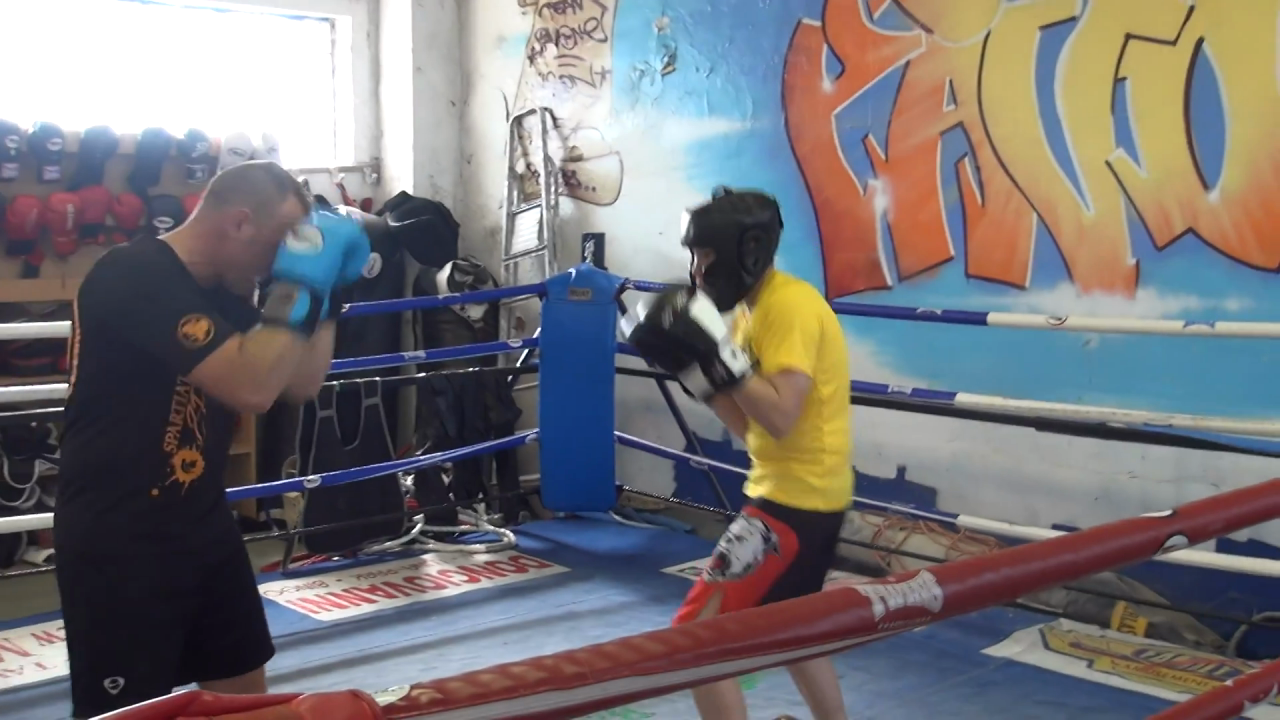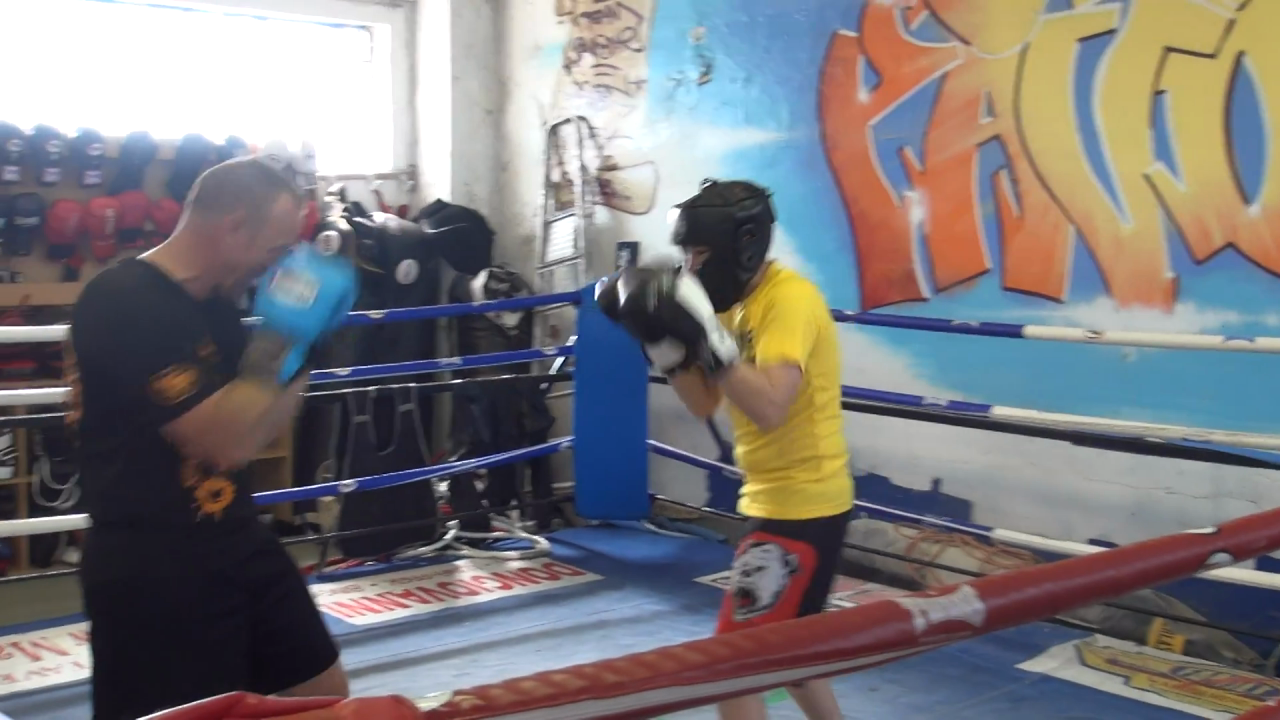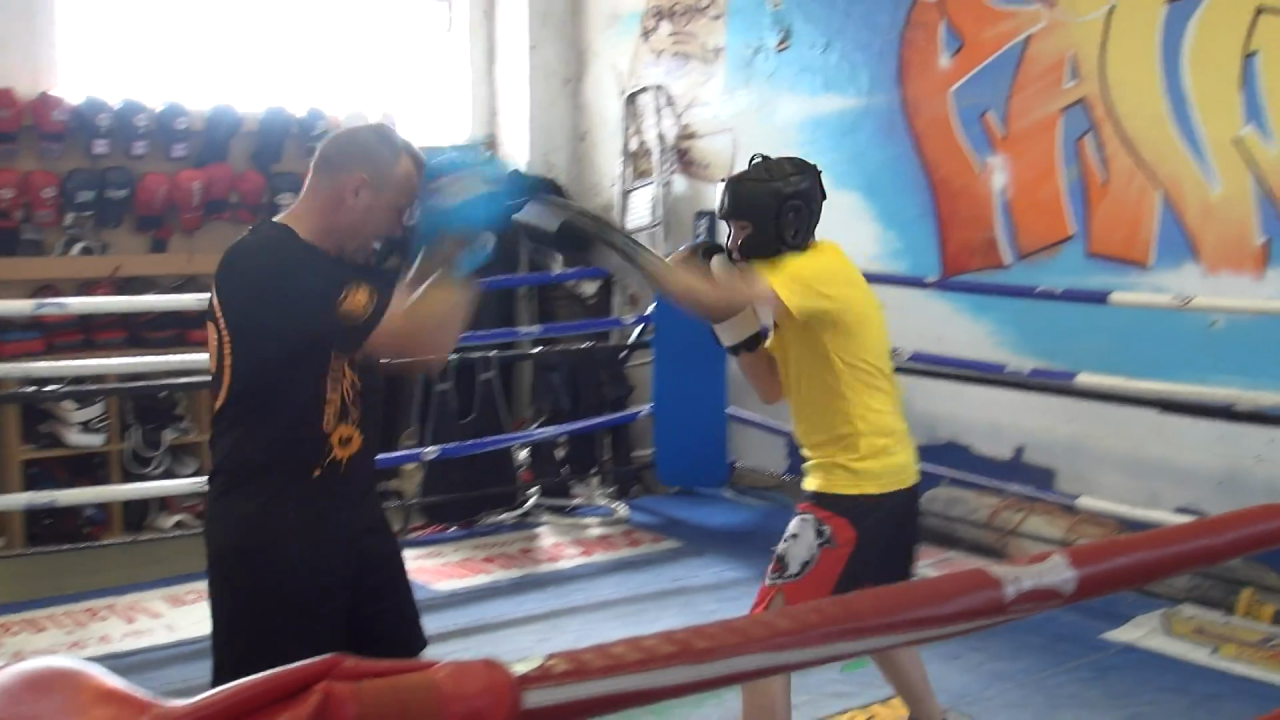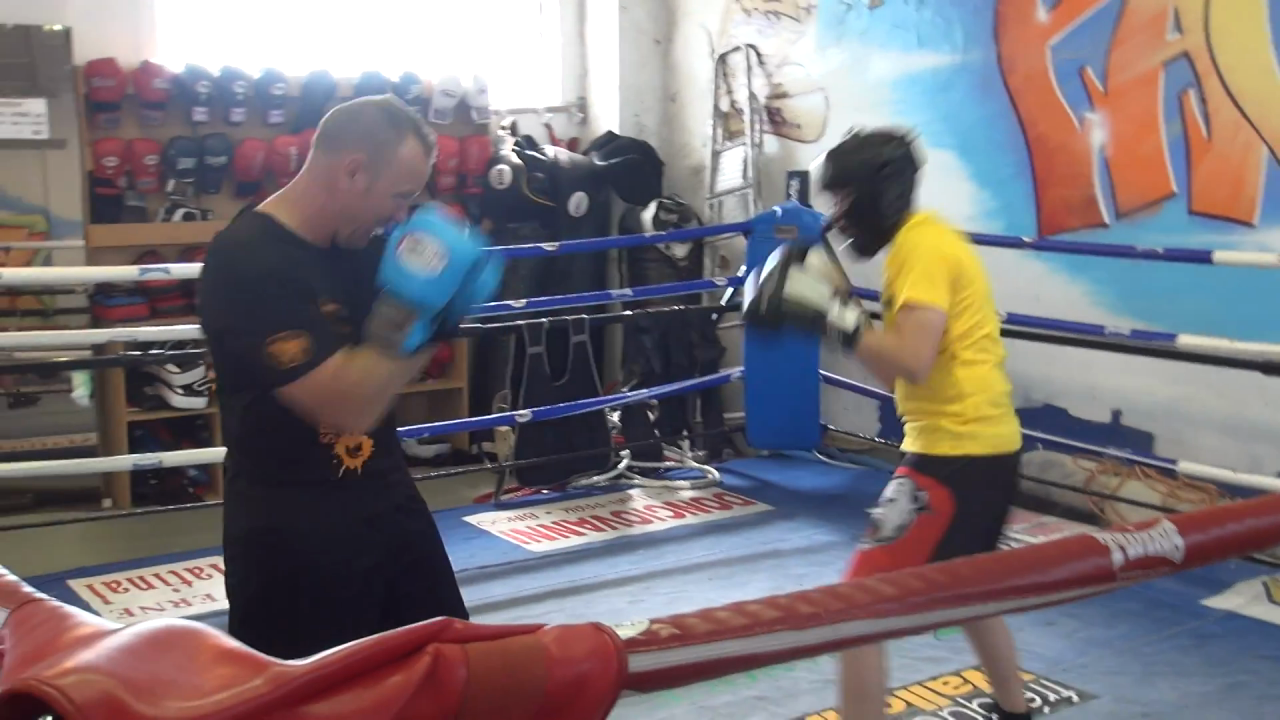
dt=0.5s
person 1, frame 1
left shoulder: (218, 292)
right shoulder: (134, 276)
left elbow: (301, 384)
right elbow: (249, 389)
left wrist: (324, 290)
right wrist: (296, 286)
left hip: (202, 527)
right hip: (119, 539)
person 1, frame 2
left shoulder: (214, 300)
right shoulder: (122, 306)
left elbow: (258, 420)
right elbow: (228, 441)
left wrist: (305, 327)
right wrist: (283, 337)
left hip: (237, 545)
right hip: (153, 570)
person 1, frame 3
left shoulder: (326, 259)
right shoulder: (267, 265)
right elbow: (425, 341)
left wrist: (443, 245)
left hip: (346, 512)
right hip: (271, 529)
person 1, frame 4
left shoulder: (353, 241)
right shoulder: (248, 265)
left elbow: (408, 354)
right elbow: (351, 407)
right wrist: (410, 304)
left hip: (385, 499)
right hip: (291, 526)
person 2, frame 1
left shoulder: (788, 305)
right shoulder: (754, 309)
left elbow: (779, 420)
right elbow: (746, 422)
left wrist: (718, 351)
right wrist: (689, 362)
left hip: (797, 497)
right hip: (803, 494)
person 2, frame 2
left shoulder: (790, 298)
right shoulder: (741, 302)
left elbow: (769, 406)
right elbow: (703, 401)
left wrist: (704, 333)
right wrist: (657, 333)
left hip: (801, 509)
right hip: (776, 503)
person 2, frame 3
left shoulder: (815, 271)
right shoulder: (803, 274)
left elbow: (714, 296)
right elbow: (771, 387)
right wrist: (734, 321)
left hip: (852, 487)
right hip: (889, 478)
person 2, frame 4
left shoulder: (924, 245)
right shoulder: (908, 247)
left elbow: (912, 363)
right elbow: (895, 357)
left wrist: (830, 314)
right wrist: (825, 299)
left hip: (954, 454)
right hip: (987, 448)
